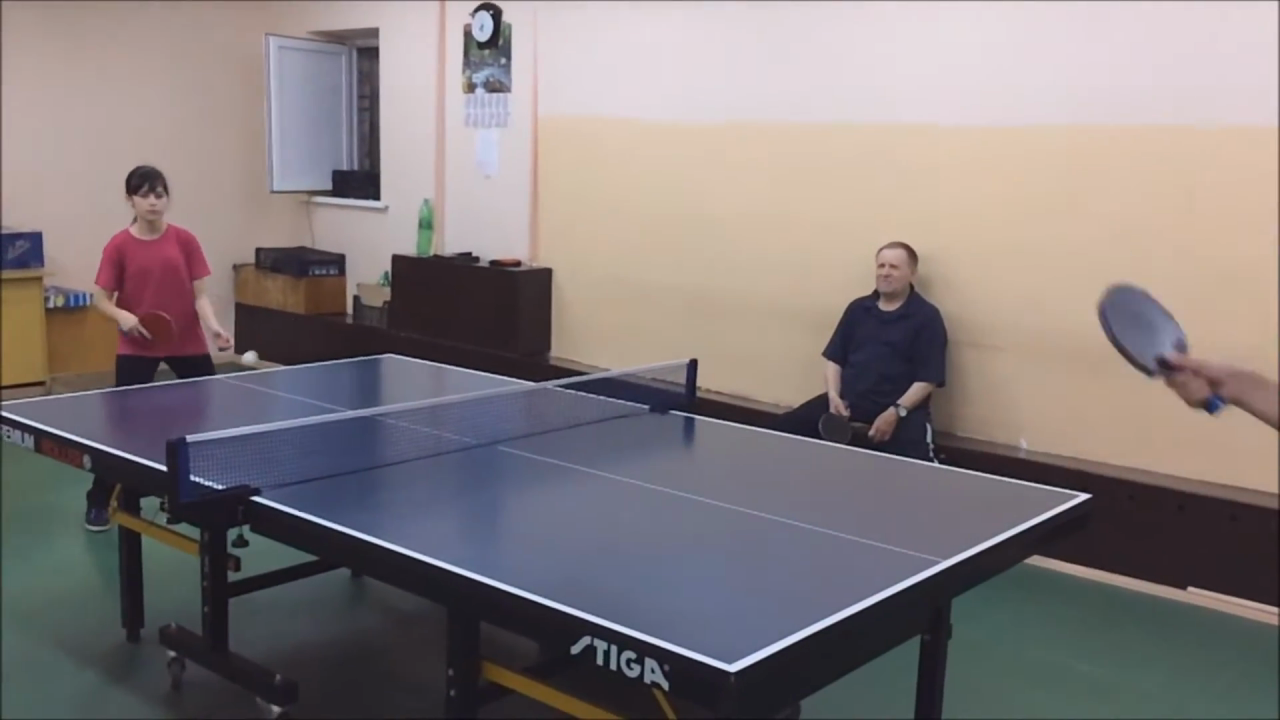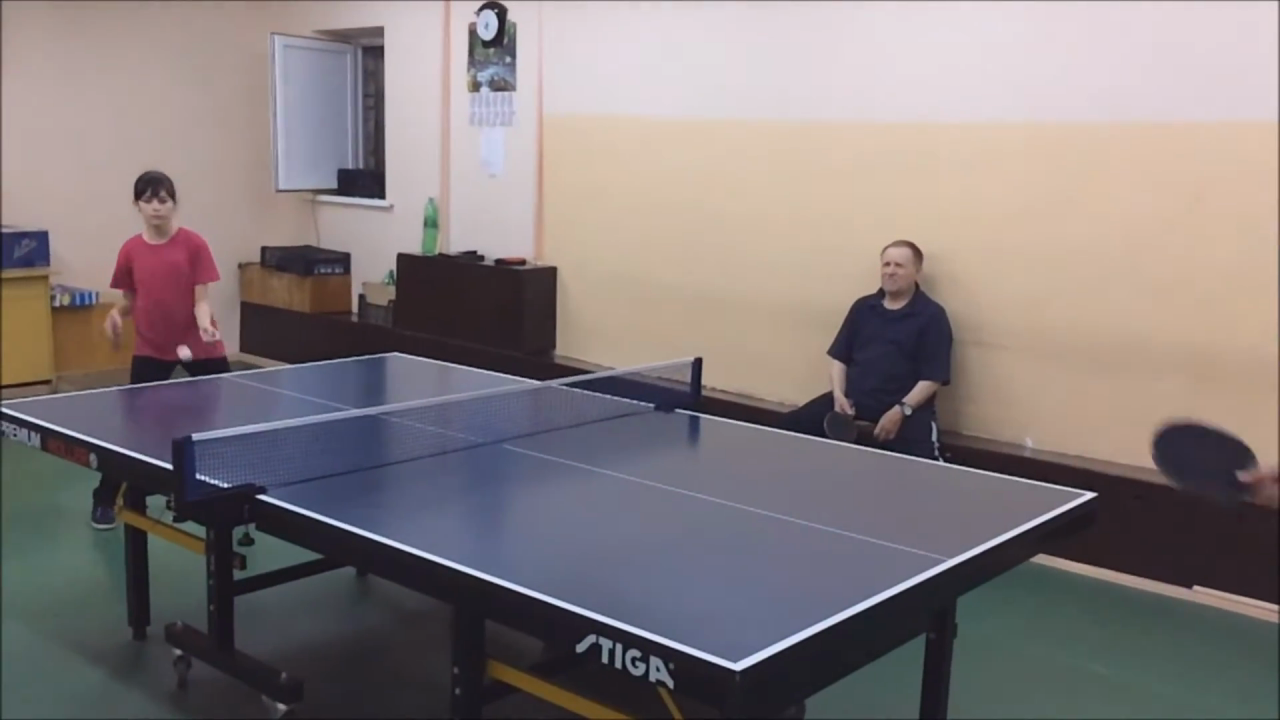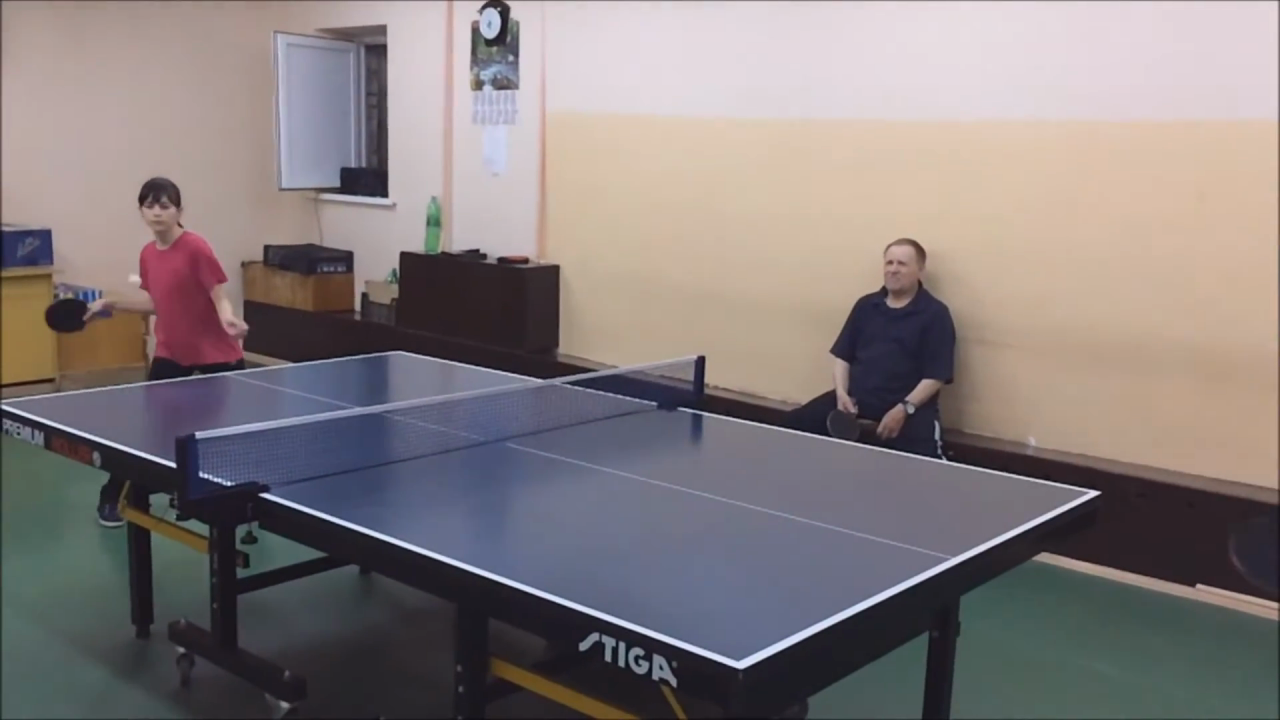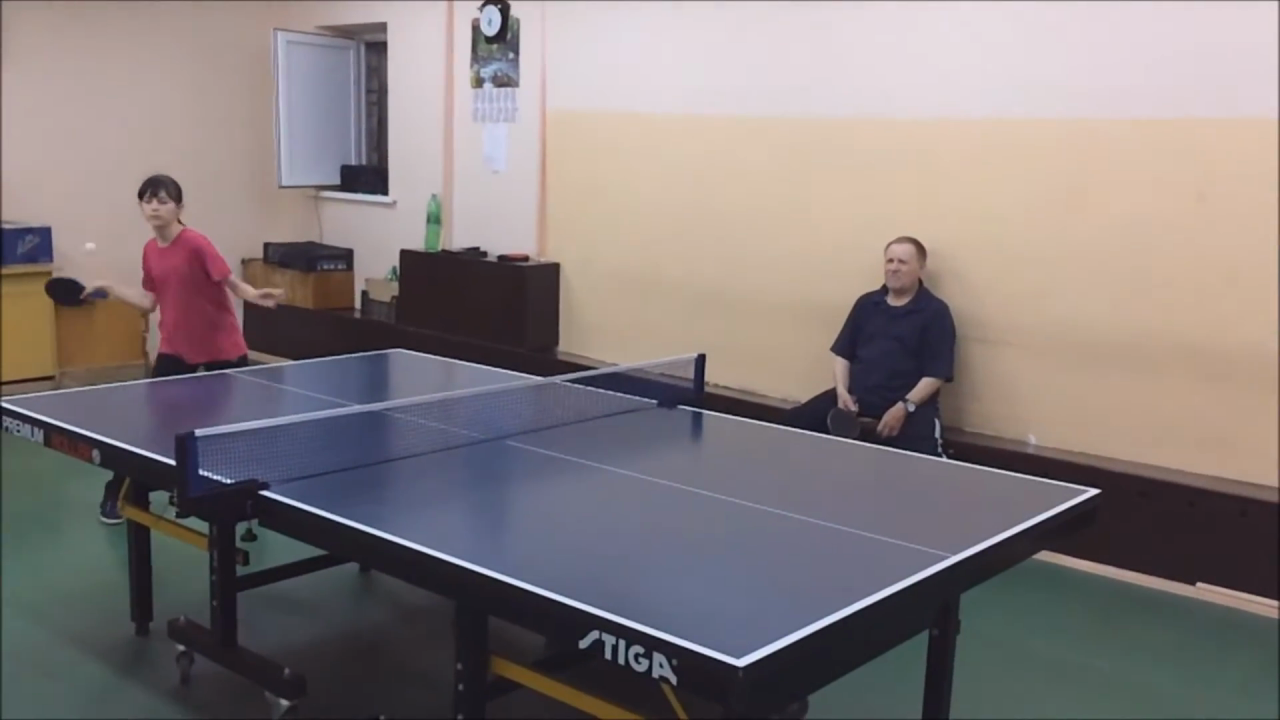
dt=0.2s
person 1, frame 1
left shoulder: (185, 240)
right shoulder: (119, 246)
left elbow: (199, 295)
right elbow: (103, 300)
left wrist: (214, 326)
right wrist: (124, 317)
left hip: (188, 343)
right hip: (137, 347)
right ankle: (98, 502)
person 1, frame 2
left shoulder: (194, 244)
right shoulder: (131, 249)
left elbow: (201, 299)
right elbow: (130, 299)
left wrist: (206, 326)
right wrist: (115, 315)
left hip: (198, 348)
right hip: (151, 349)
right ankle: (104, 500)
person 1, frame 3
left shoulder: (196, 248)
right shoulder: (147, 254)
left elbow: (220, 299)
left wrist: (230, 322)
right wrist: (111, 302)
left hip: (217, 351)
right hip: (171, 352)
right ankle: (111, 497)
person 1, frame 4
left shoulder: (196, 244)
right shoulder: (150, 251)
left elbow: (235, 286)
right elbow: (149, 303)
left wrist: (257, 296)
right wrist: (107, 287)
left hip: (221, 346)
right hip: (175, 348)
right ankle: (114, 494)
person 2, frame 1
left shoulder: (927, 317)
right shoulder: (857, 308)
left elbow: (928, 378)
right elbow: (834, 358)
left wrist: (896, 412)
right wrist: (834, 396)
left hip: (901, 410)
right hip: (847, 402)
right knee: (786, 426)
person 2, frame 2
left shoulder: (932, 315)
right shoulder: (863, 307)
left elbow: (933, 377)
right elbow: (839, 357)
left wrist: (902, 410)
right wrist: (839, 395)
left hip: (906, 409)
right hip: (853, 401)
right knee: (791, 425)
person 2, frame 3
left shoulder: (935, 314)
right shoulder: (865, 305)
left elbow: (936, 375)
right elbow: (842, 355)
left wrist: (904, 409)
right wrist: (841, 393)
left hip: (909, 407)
right hip: (855, 399)
right knee: (795, 423)
person 2, frame 4
left shoulder: (935, 312)
right shoulder: (866, 303)
left elbow: (936, 373)
right elbow: (843, 353)
left wrist: (905, 407)
right wrist: (842, 391)
left hip: (909, 405)
right hip: (856, 397)
right knee: (795, 421)
